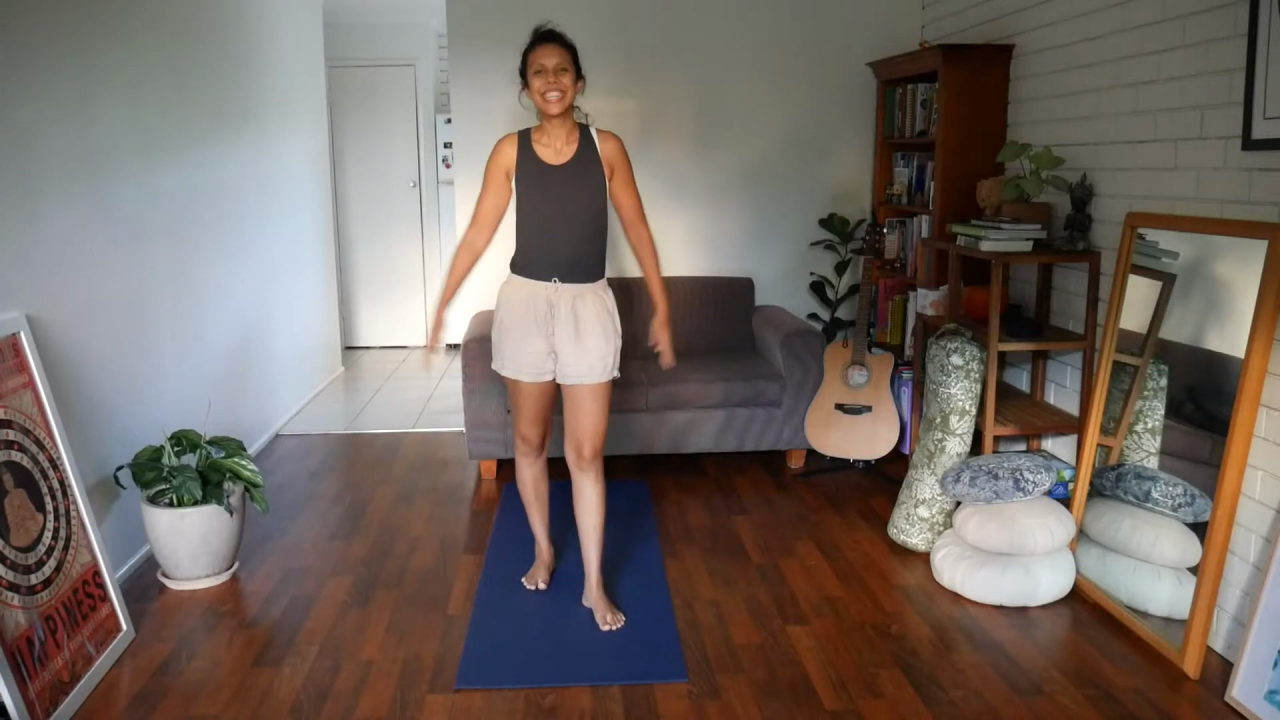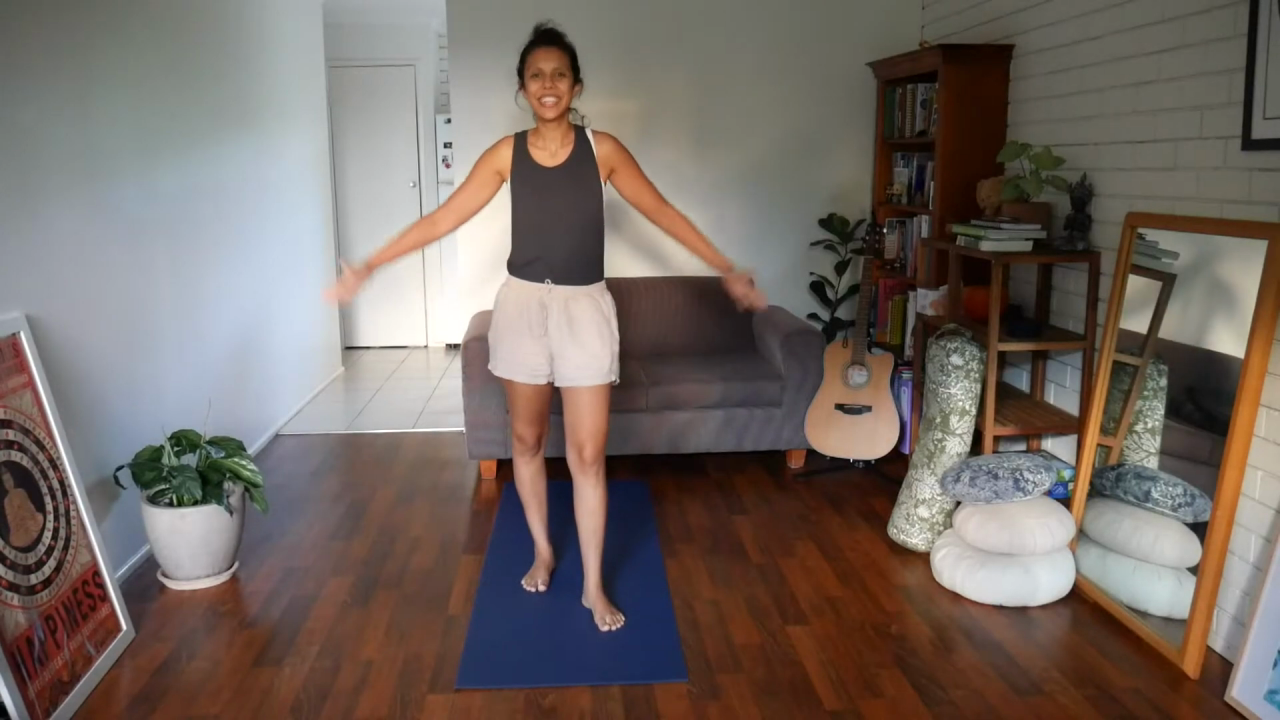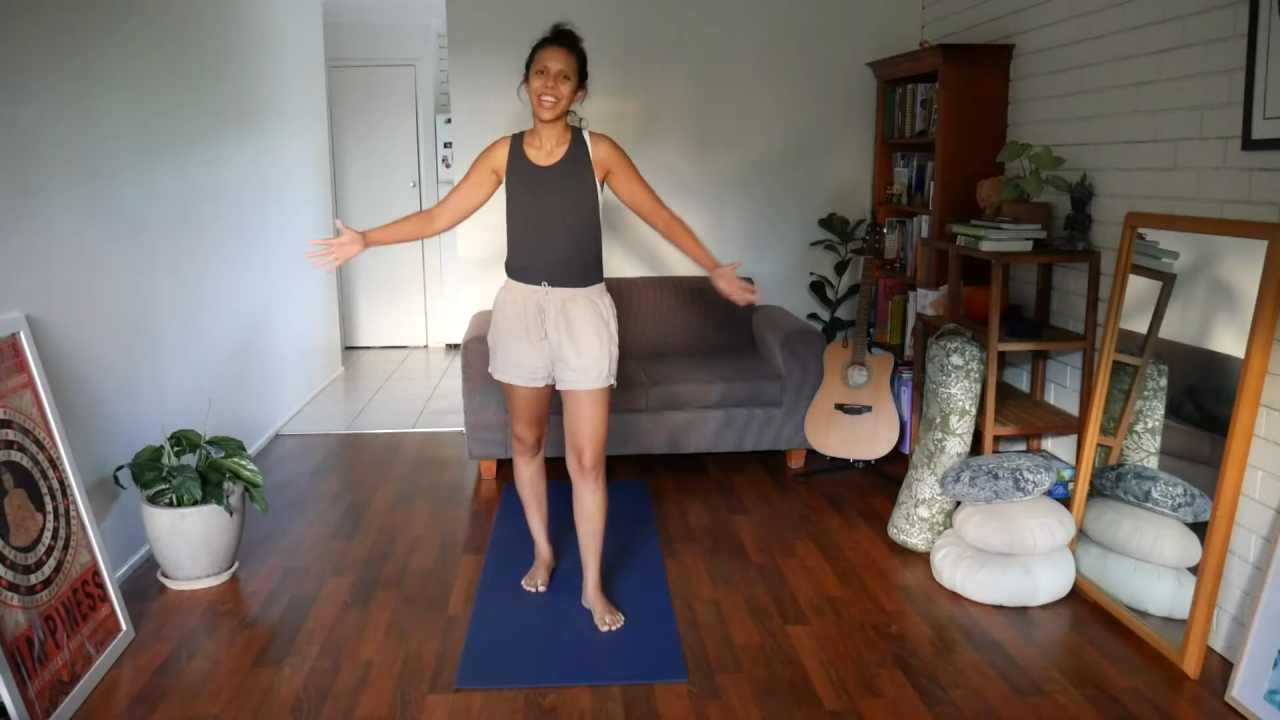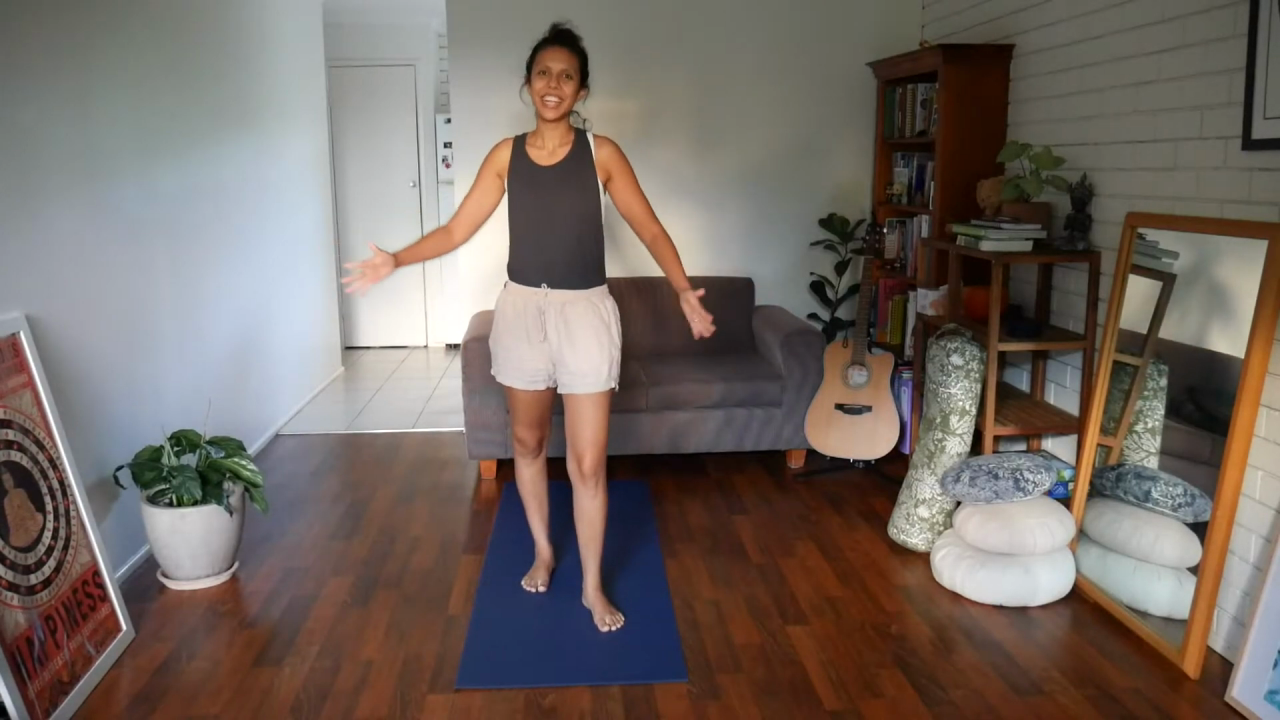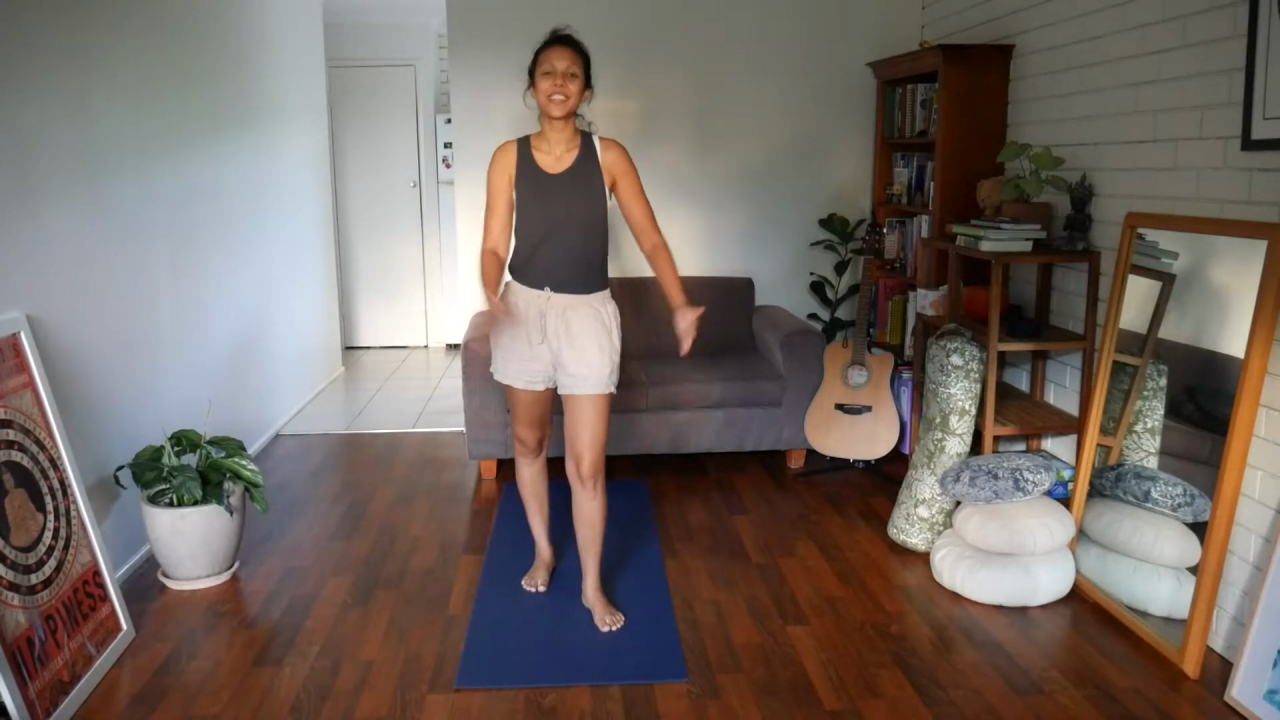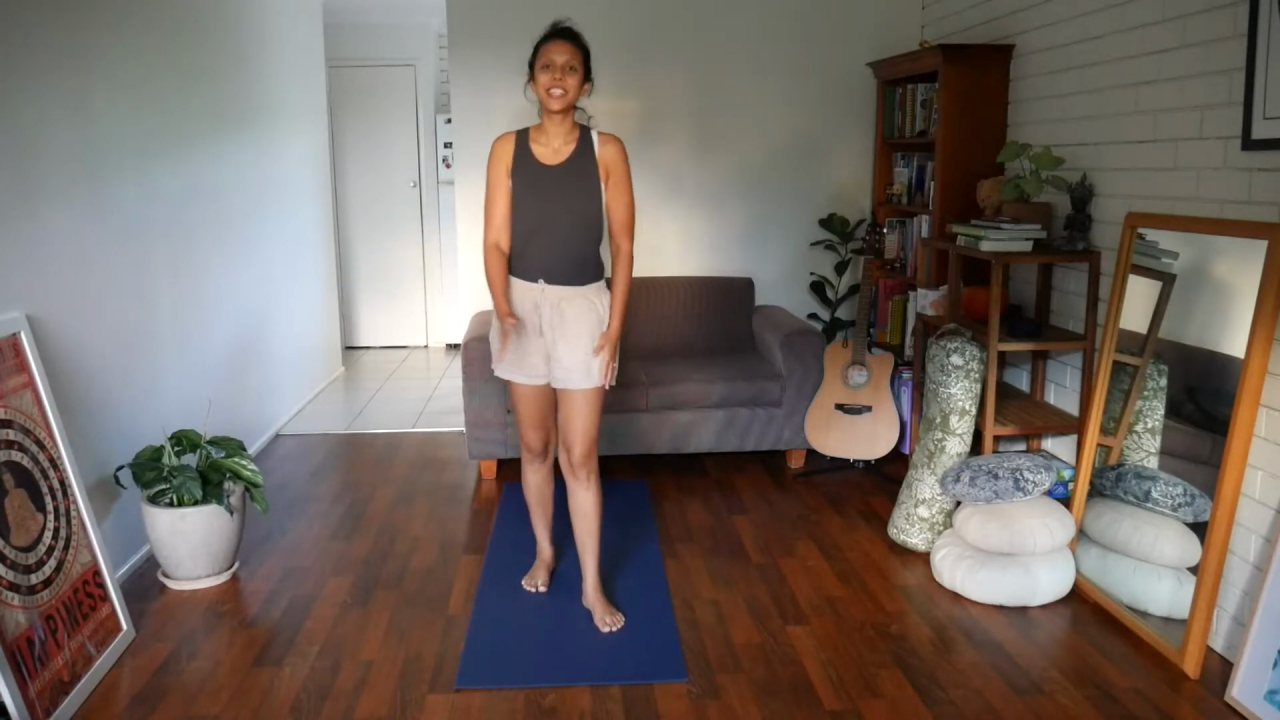
dt=0.3s
person 1, frame 1
left shoulder: (606, 147)
right shoulder: (509, 151)
left elbow: (637, 230)
right elbow: (478, 234)
left wrist: (660, 310)
right wrist: (441, 309)
left hip: (588, 306)
right hip: (525, 303)
left knee: (586, 452)
right knee: (530, 440)
left ankle: (594, 583)
right ankle: (543, 549)
person 1, frame 2
left shoulder: (602, 149)
right shoulder: (506, 153)
left elbow: (662, 212)
right elbow: (442, 218)
left wrist: (726, 269)
right wrist: (371, 264)
left hip: (585, 308)
right hip: (522, 306)
left knee: (588, 455)
right knee: (527, 441)
left ankle: (594, 585)
right ankle: (543, 552)
person 1, frame 3
left shoulder: (599, 150)
right shoulder: (503, 153)
left elbow: (658, 214)
right elbow: (439, 217)
left wrist: (714, 268)
right wrist: (366, 239)
left hip: (583, 310)
right hip: (521, 309)
left knee: (587, 459)
right knee: (525, 441)
left ankle: (592, 586)
right ankle: (542, 552)
person 1, frame 4
left shoulder: (602, 153)
right shoulder: (504, 155)
left elbow: (648, 228)
right elbow: (457, 231)
left wrist: (683, 289)
right wrist: (399, 261)
left hip: (586, 313)
right hip: (521, 312)
left knee: (587, 465)
right knee: (527, 444)
left ankle: (593, 586)
right ankle: (543, 552)
person 1, frame 5
left shoulder: (609, 156)
right shoulder: (509, 157)
left elbow: (648, 235)
right elbow: (494, 246)
left wrist: (680, 305)
right wrist: (491, 295)
left hip: (588, 315)
right hip: (525, 314)
left knee: (585, 465)
right knee: (528, 442)
left ankle: (592, 585)
right ankle: (543, 551)
person 1, frame 6
left shoulder: (606, 150)
right shoulder: (507, 148)
left elbow: (623, 244)
right elbow: (496, 241)
left wrist: (614, 327)
right wrist: (503, 310)
left hip: (583, 307)
right hip: (523, 305)
left knee: (580, 457)
right knee: (534, 446)
left ankle: (593, 586)
right ankle: (545, 552)
